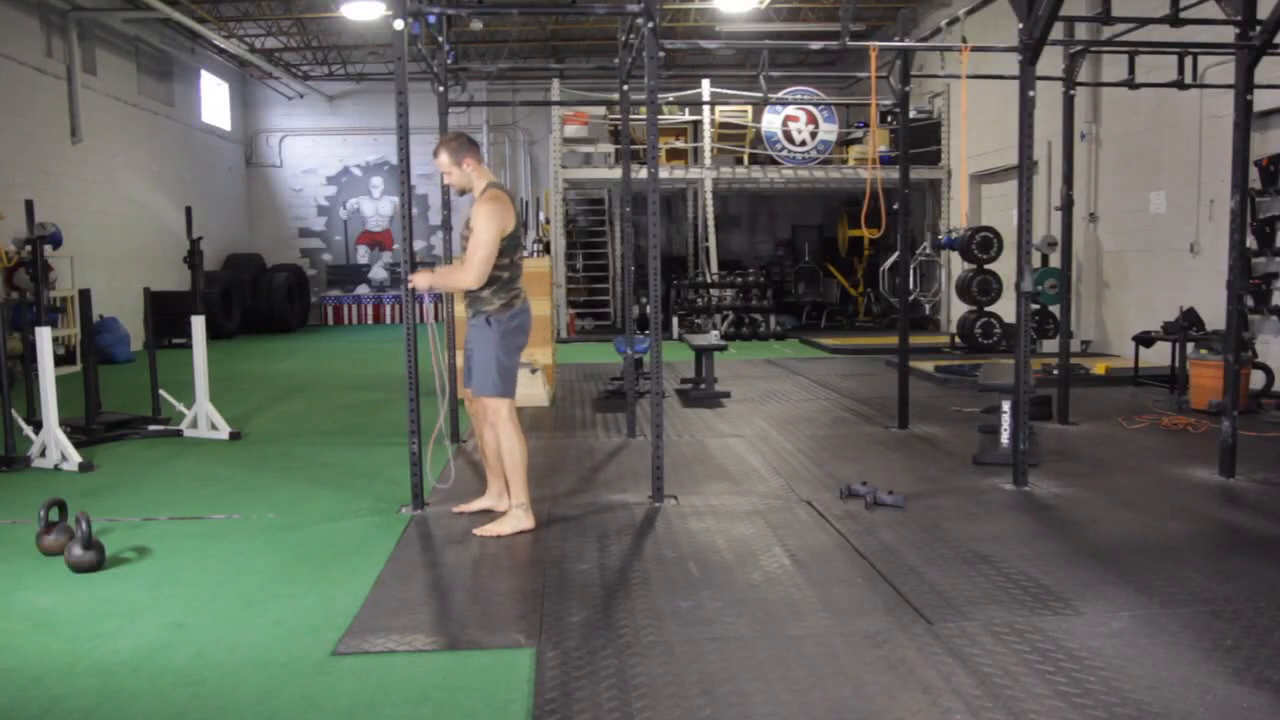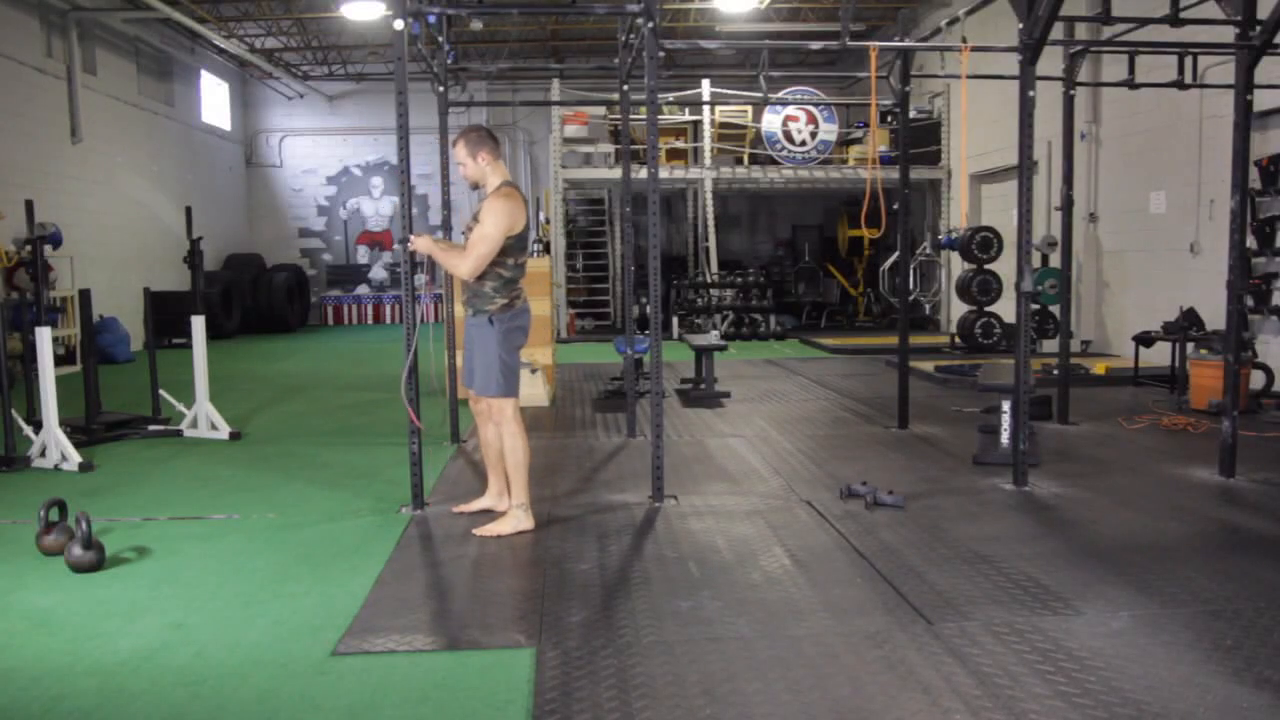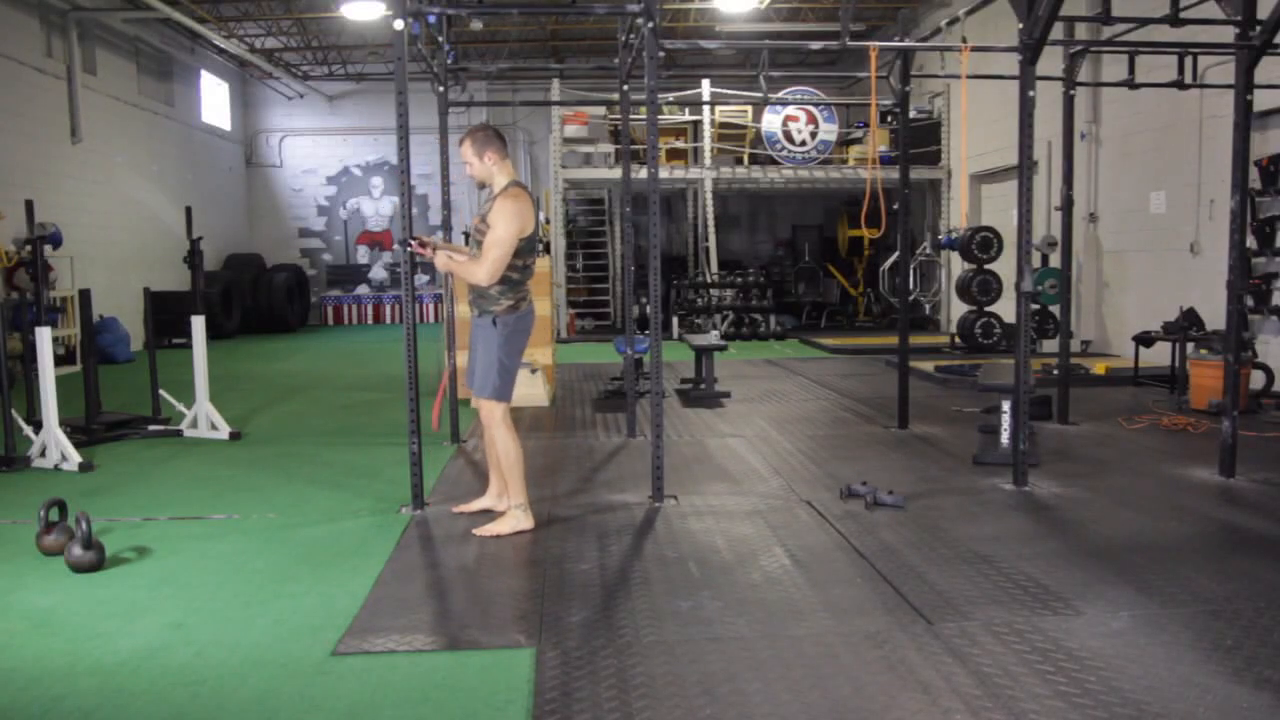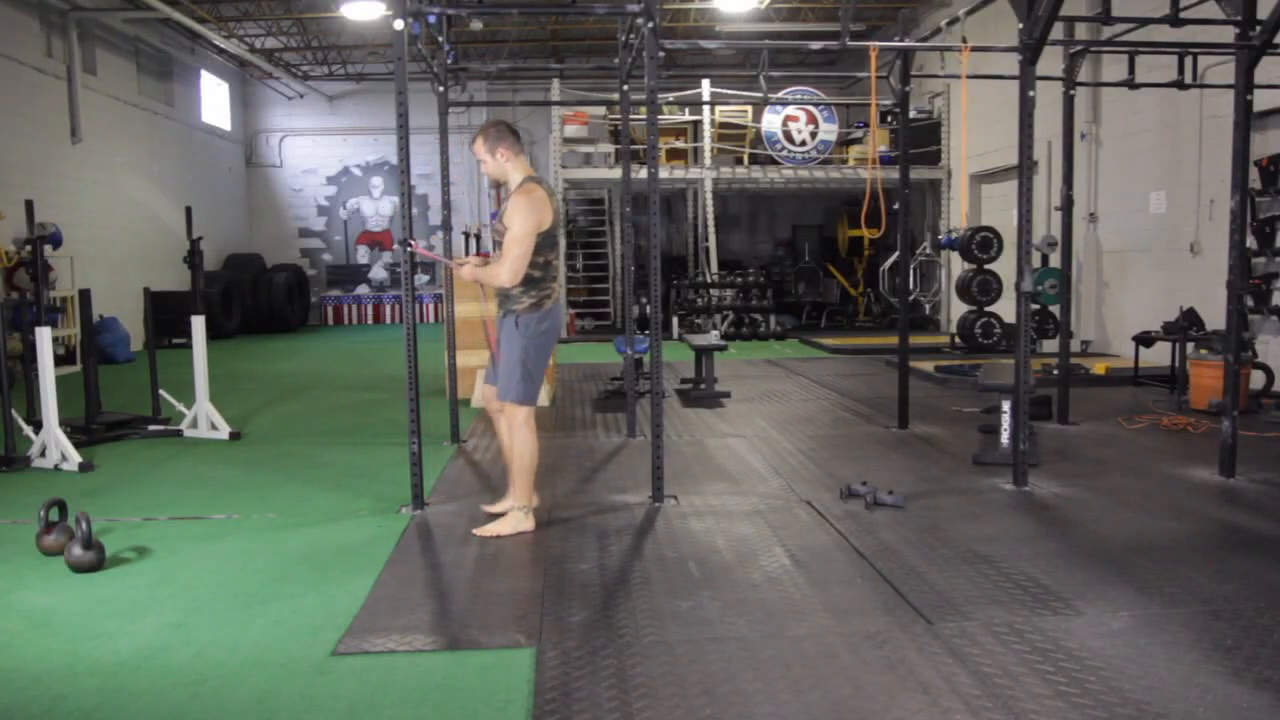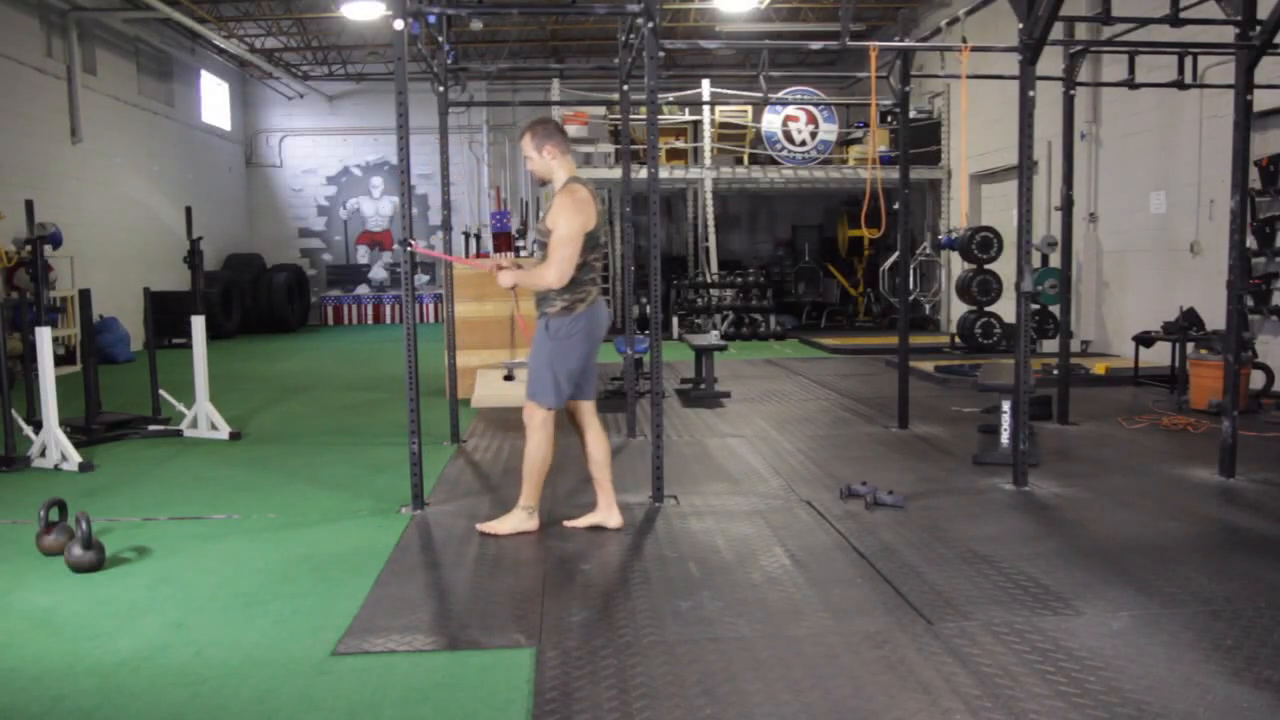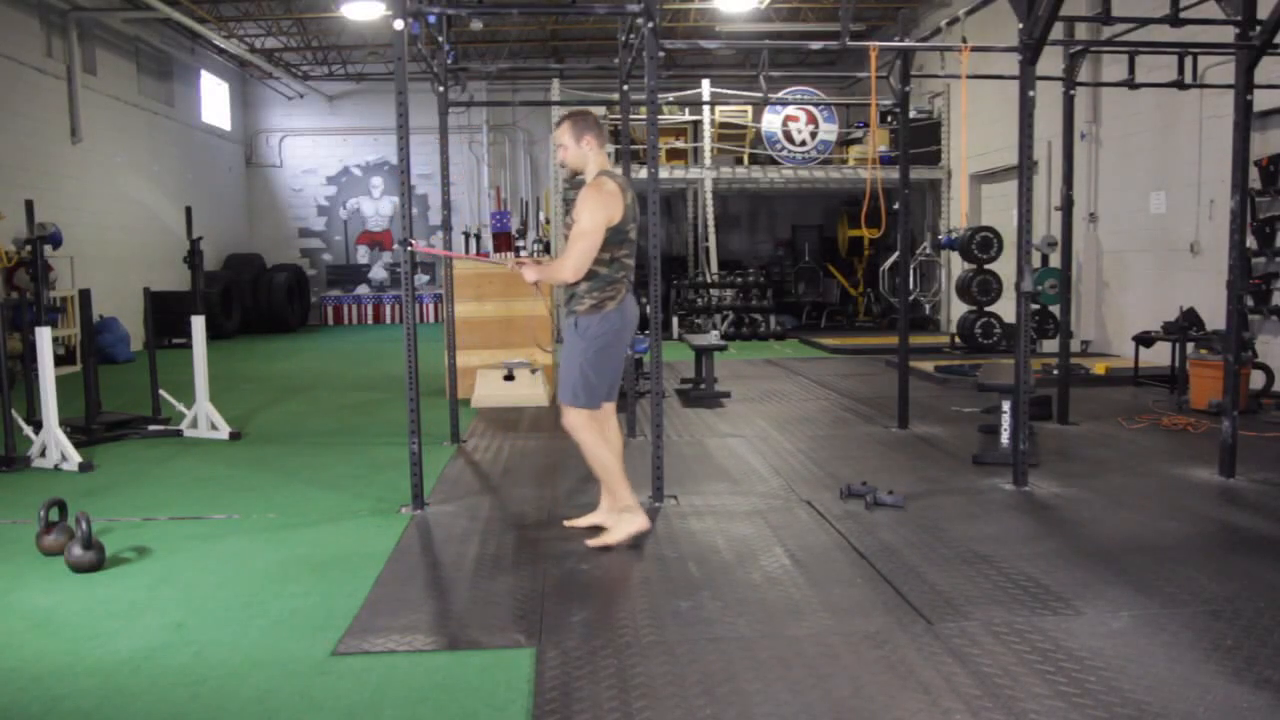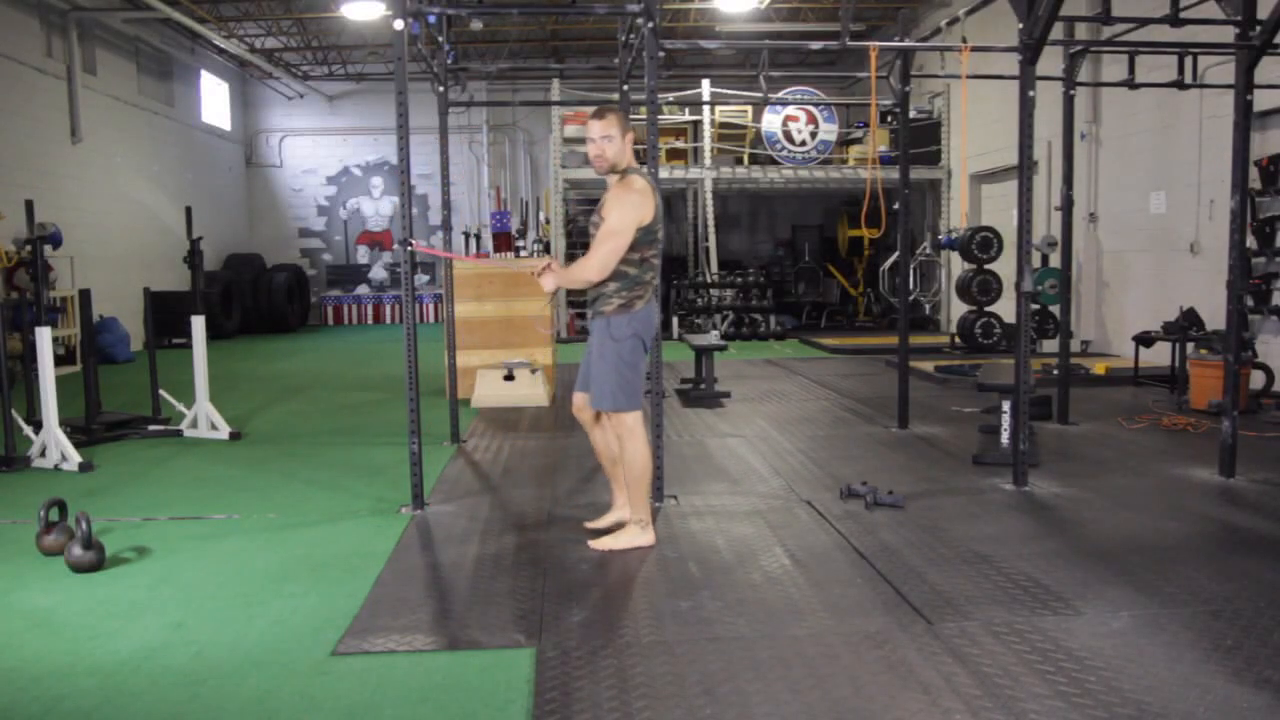
dt=0.4s
person 1, frame 1
left shoulder: (489, 204)
right shoulder: (491, 197)
left elbow: (473, 277)
left wrist: (430, 280)
right wrist: (436, 273)
left hip: (498, 318)
right hip: (488, 316)
left knee: (499, 411)
right knee: (477, 403)
left ankle: (521, 511)
right ankle: (497, 494)
person 1, frame 2
left shoulder: (502, 202)
right shoulder: (499, 197)
left elbow: (468, 267)
left wrist: (431, 247)
right wrist: (437, 245)
left hip: (498, 317)
right hip: (484, 315)
left knee: (503, 411)
right knee: (482, 405)
left ankle: (521, 511)
right ankle: (497, 493)
person 1, frame 3
left shoulder: (512, 203)
right shoulder: (500, 198)
left elbow: (486, 272)
left wrist: (447, 265)
right wrist: (441, 250)
left hip: (503, 318)
right hip: (490, 316)
left knee: (495, 412)
right knee: (486, 408)
left ankle: (520, 511)
right ankle: (497, 493)
person 1, frame 4
left shoulder: (526, 198)
right shoulder: (528, 192)
left elbow: (509, 274)
left wrist: (475, 273)
right wrist: (483, 263)
left hip: (529, 317)
right hip: (521, 315)
left knee: (517, 413)
right knee: (494, 399)
left ankle: (522, 513)
right ankle: (520, 490)
person 1, frame 5
left shoulder: (570, 199)
right shoulder: (579, 192)
left elbow: (556, 276)
left wrist: (515, 278)
right wrist: (521, 268)
left hip: (568, 319)
right hip: (580, 314)
left knee: (537, 416)
right knee: (584, 413)
left ankle: (526, 512)
right ankle: (607, 508)
person 1, frame 6
left shoulder: (596, 192)
right shoulder: (615, 186)
left elbow: (573, 268)
left wrist: (538, 273)
right wrist: (546, 266)
left hip: (595, 316)
right hip: (612, 310)
left knee: (578, 418)
right knee: (602, 413)
left ankle: (629, 510)
right ankle: (609, 508)
person 1, frame 7
left shoulder: (629, 191)
right shoulder: (626, 187)
left elbow: (596, 268)
left wrist: (556, 280)
right wrist: (566, 270)
left hip: (623, 318)
right hip: (615, 315)
left knee: (625, 421)
right knee: (585, 408)
left ankle: (640, 526)
right ankle: (623, 503)
